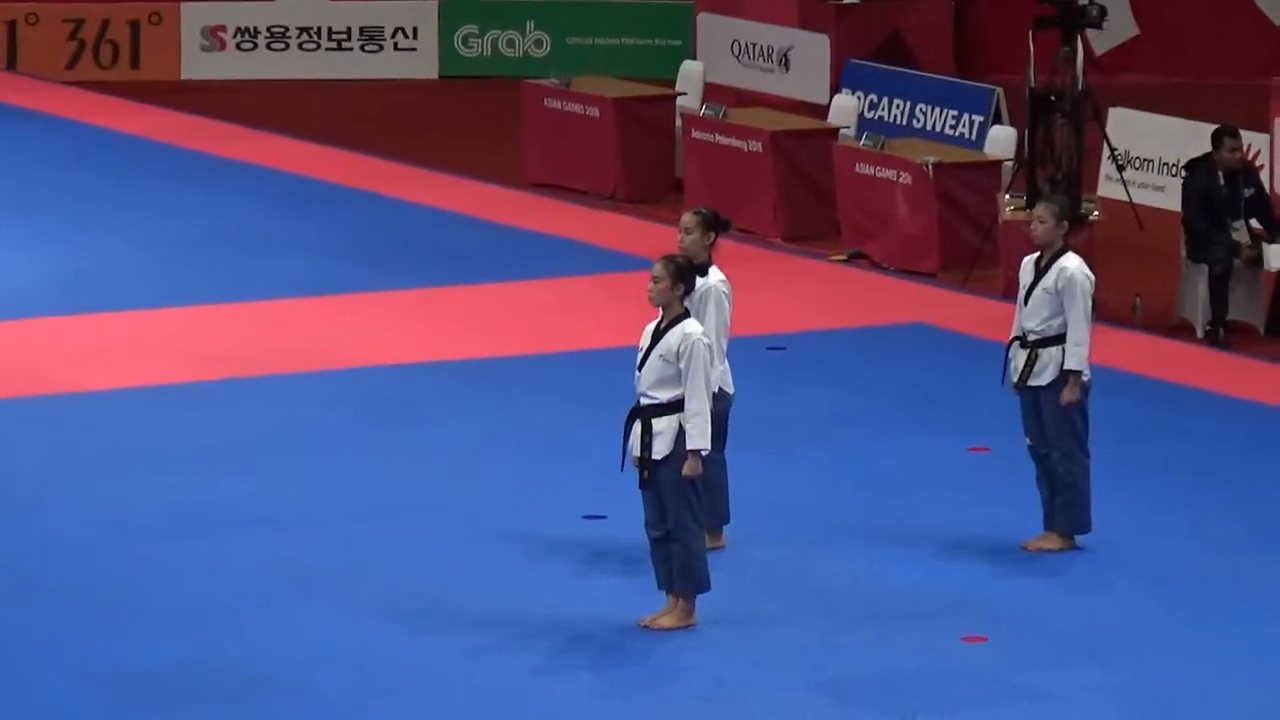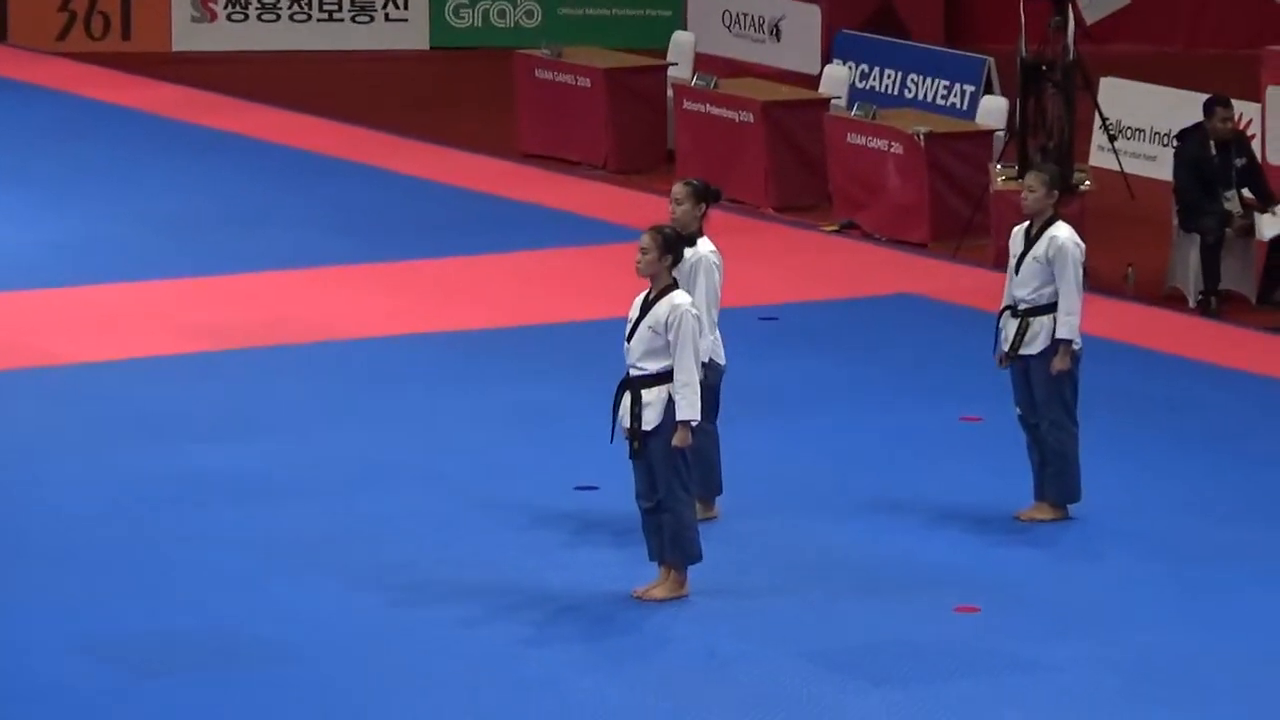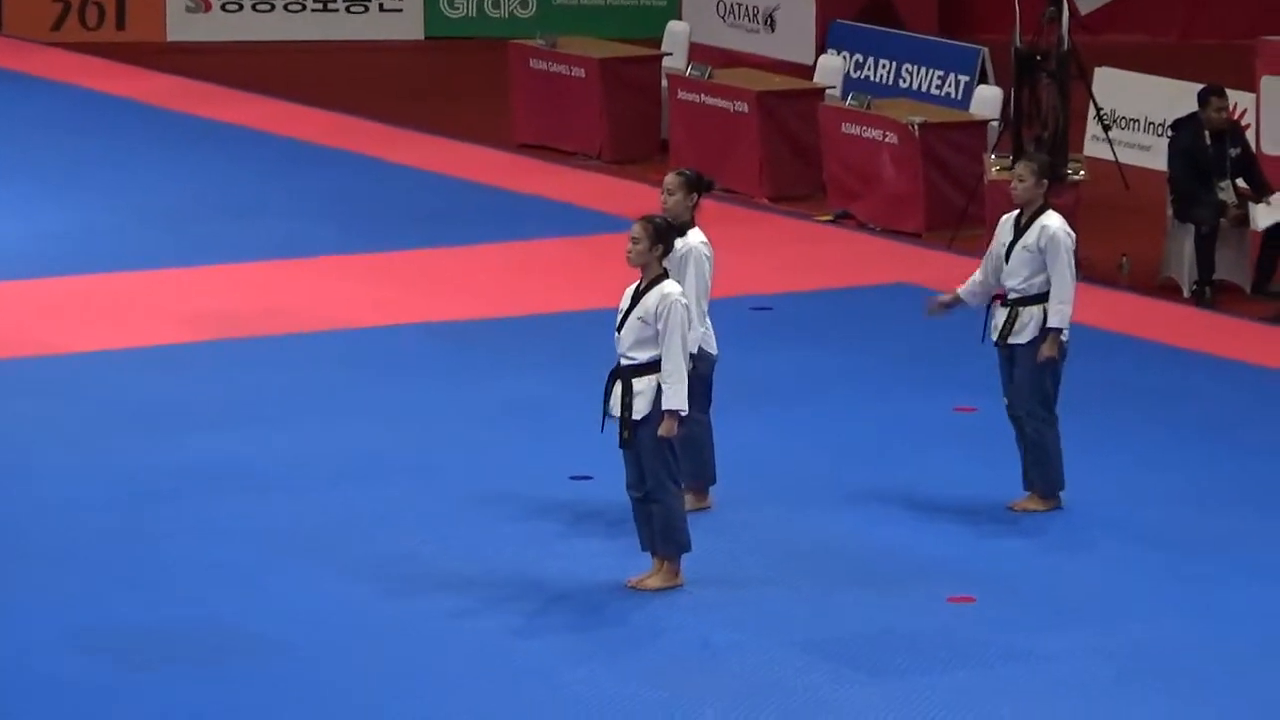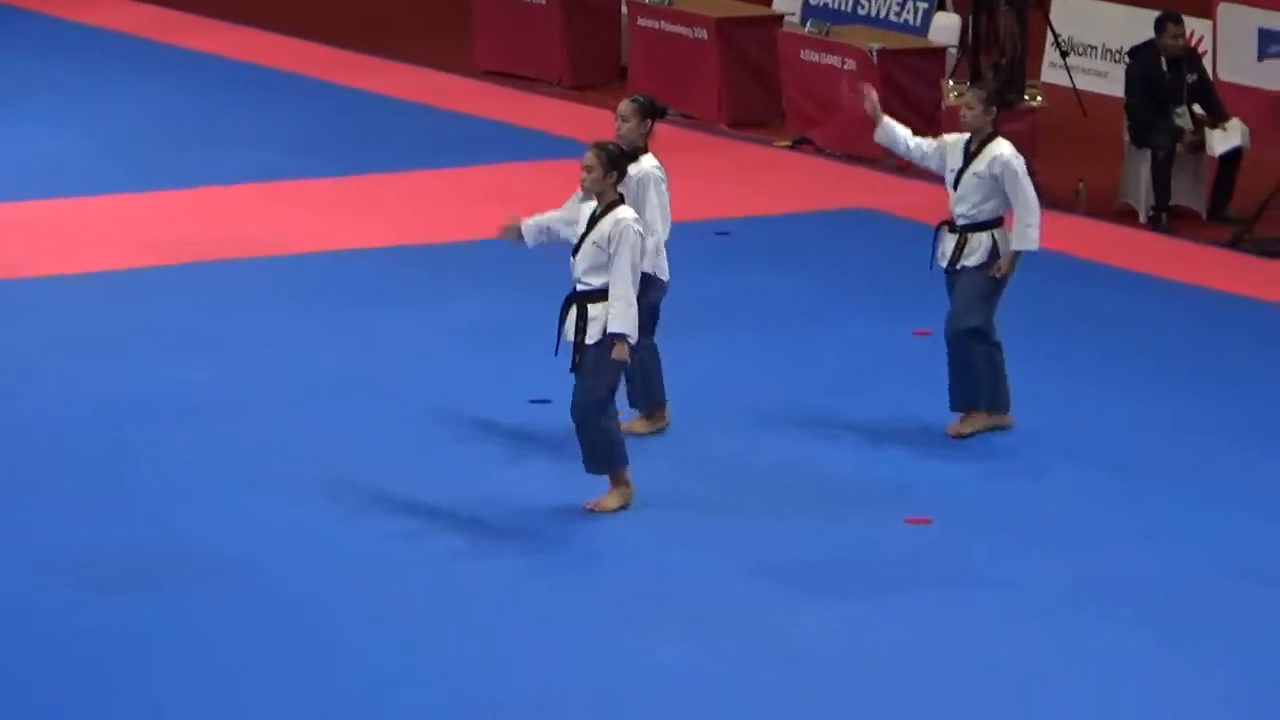
dt=0.3s
person 1, frame 1
left shoulder: (691, 337)
right shoulder: (652, 330)
left elbow: (698, 399)
left wrist: (695, 453)
right wrist: (639, 445)
left hip: (676, 439)
right hip: (650, 436)
left knee: (683, 523)
right knee: (657, 524)
left ankle: (686, 608)
right ankle: (671, 602)
person 1, frame 2
left shoulder: (680, 308)
right shoulder: (642, 301)
left elbow: (687, 370)
left wrist: (685, 424)
left hip: (665, 409)
right hip: (640, 408)
left knee: (673, 493)
right knee: (648, 495)
left ankle: (678, 579)
right ankle: (664, 573)
person 1, frame 3
left shoulder: (669, 298)
right shoulder: (634, 291)
left elbow: (675, 360)
left wrist: (671, 414)
right wrist: (620, 399)
left hip: (654, 399)
right hip: (630, 397)
left knee: (661, 482)
right knee: (639, 484)
left ankle: (672, 568)
right ankle: (658, 562)
person 1, frame 4
left shoulder: (624, 224)
right shoulder: (585, 211)
left elbow: (625, 285)
right elbow: (555, 221)
left wrist: (622, 339)
right wrist: (522, 229)
left hip: (607, 323)
right hip: (584, 319)
left knee: (588, 405)
right knee: (595, 405)
left ankle: (622, 485)
right ankle: (619, 485)
person 2, frame 1
left shoulder: (1072, 272)
right shoulder: (1029, 264)
left elbow: (1079, 330)
left wrist: (1073, 382)
right wrist: (1015, 366)
left hip: (1058, 369)
right hip: (1030, 366)
left knee: (1066, 451)
right knee: (1040, 449)
left ankle: (1065, 531)
right ankle: (1052, 528)
person 2, frame 2
left shoulder: (1063, 240)
right shoulder: (1019, 234)
left elbow: (1071, 299)
left wrist: (1064, 350)
right wrist: (1003, 339)
left hip: (1049, 337)
right hip: (1021, 335)
left knee: (1055, 420)
right knee: (1030, 418)
left ankle: (1057, 502)
right ankle: (1044, 498)
person 2, frame 3
left shoulder: (1053, 229)
right shoulder: (1008, 223)
left elbow: (1063, 287)
right elbow: (990, 271)
left wrist: (1053, 338)
right wrist: (956, 297)
left hip: (1037, 326)
right hip: (1009, 323)
left knee: (1036, 409)
right knee: (1018, 408)
left ankle: (1047, 492)
right ankle: (1037, 487)
person 2, frame 4
left shoulder: (1004, 158)
right shoulder: (953, 146)
left elbow: (1027, 208)
right elbow: (911, 146)
left wrist: (1013, 256)
right wrist: (878, 117)
left hip: (986, 251)
right hip: (956, 248)
left knee: (961, 329)
right knee: (975, 330)
left ankle: (976, 409)
right ankle: (998, 411)
person 3, frame 1
left shoulder: (713, 285)
left elbow: (714, 343)
left hip: (707, 384)
left knee: (707, 455)
left ankle: (713, 532)
right ankle: (698, 525)
person 3, frame 2
left shoulder: (703, 255)
left elbow: (704, 313)
left wrist: (696, 363)
left hip: (699, 355)
left knee: (699, 426)
left ankle: (706, 503)
right ankle: (693, 496)
person 3, frame 3
left shoulder: (694, 247)
left elbow: (694, 305)
left hip: (691, 346)
left knee: (691, 416)
left ankle: (699, 492)
right ankle: (688, 486)
person 3, frame 4
left shoulder: (648, 171)
right shoulder: (626, 163)
left elbow: (656, 229)
left hip: (641, 271)
left knee: (638, 340)
right knee: (634, 339)
left ankle: (654, 415)
right ankle: (649, 409)
person 4, frame 1
left shoulder: (1248, 171)
right shoulder: (1198, 179)
right elbow: (1197, 227)
right wrist: (1235, 249)
left hip: (1240, 237)
right hip: (1206, 241)
right knee: (1221, 259)
right ankle: (1216, 327)
person 4, frame 2
left shoulder: (1240, 140)
right shoulder: (1189, 148)
left elbow: (1255, 177)
right elbow: (1189, 196)
right wrist: (1227, 219)
left hip: (1232, 206)
right hip: (1197, 210)
right knee: (1213, 229)
right ankle: (1209, 296)
person 4, frame 3
left shoulder: (1234, 130)
right shoulder: (1184, 138)
left elbow: (1250, 166)
right elbow: (1183, 185)
left wrist: (1266, 195)
right wrist: (1222, 209)
left hip: (1227, 196)
right hip: (1192, 200)
right knee: (1208, 219)
left ankle: (1262, 282)
right ankle: (1203, 287)
person 4, frame 4
left shoulder: (1191, 57)
right shoulder: (1141, 65)
left elbow: (1206, 93)
right elbow: (1140, 112)
left wrist: (1223, 122)
right wrist: (1178, 134)
left hip: (1183, 122)
right hip: (1149, 126)
right knee: (1164, 145)
left ankle: (1218, 208)
right ankle: (1160, 213)
